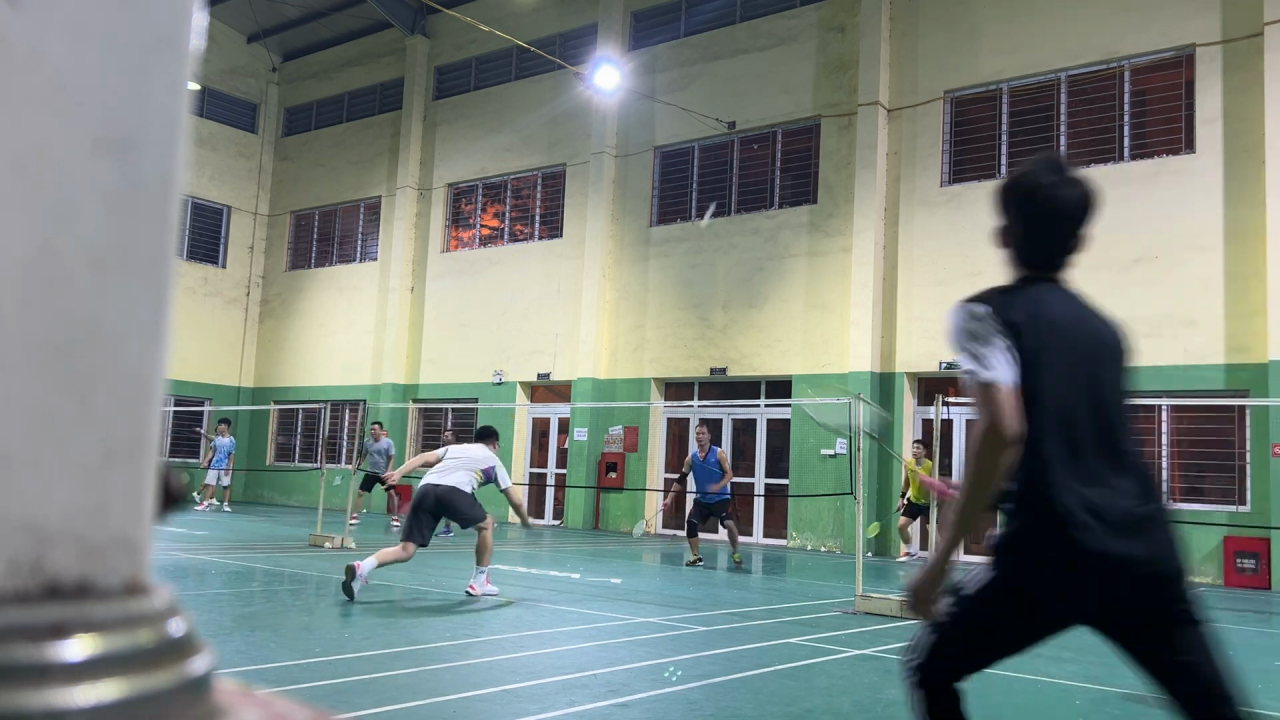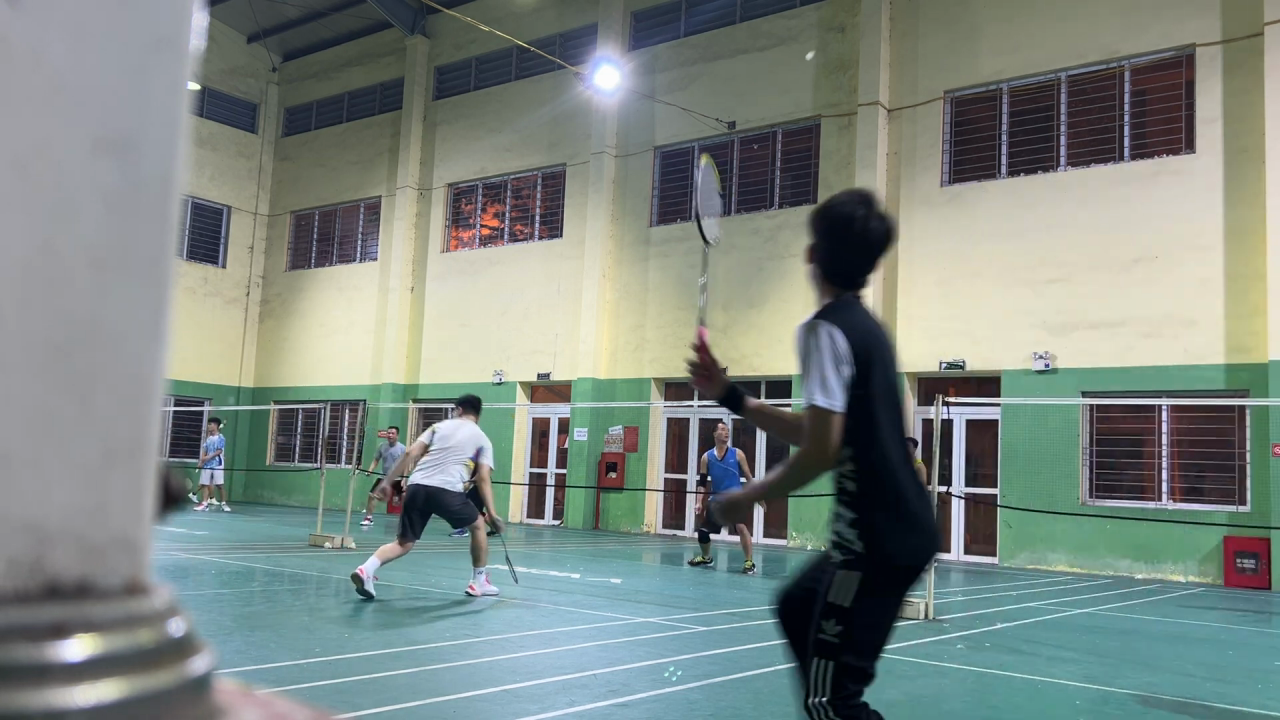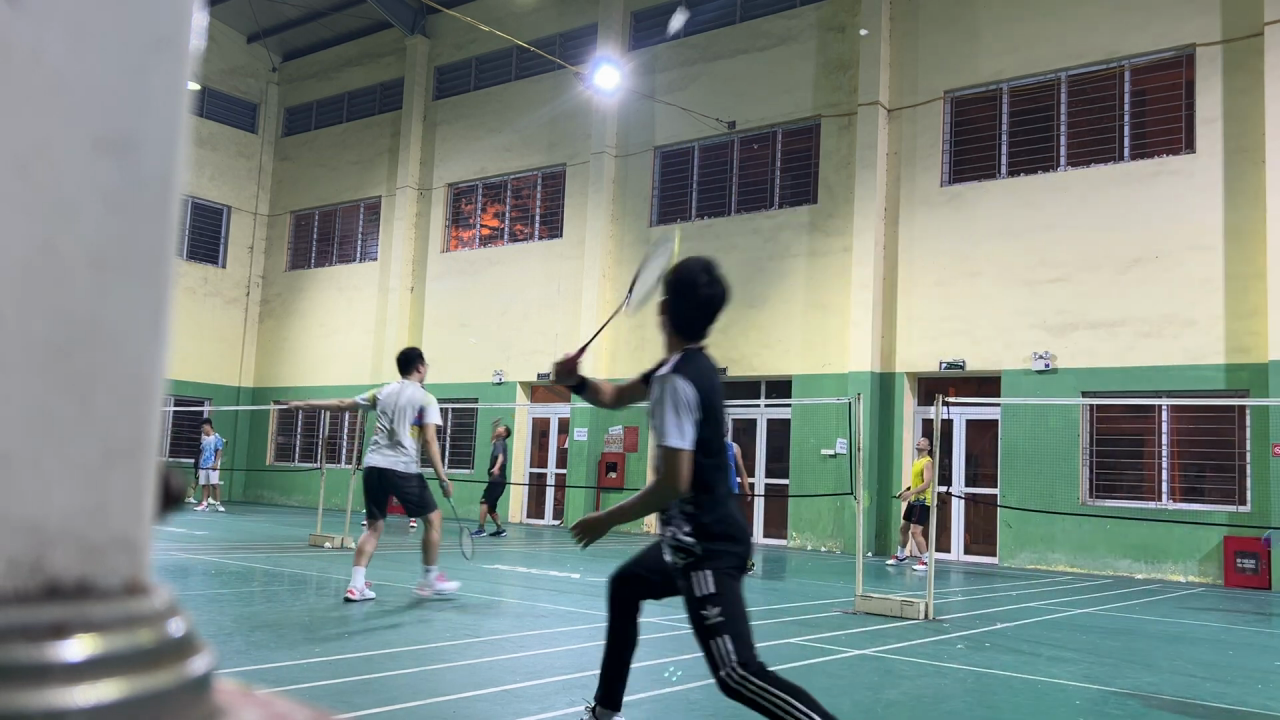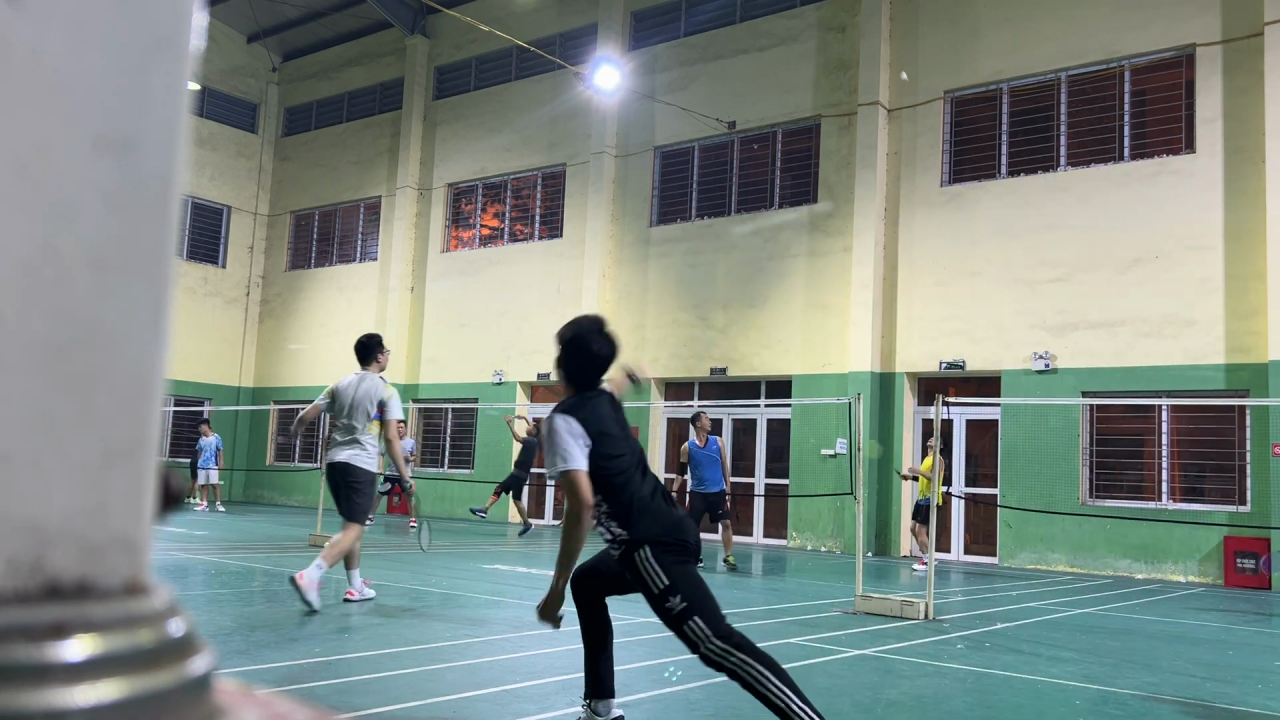
dt=0.3s
person 1, frame 1
left shoulder: (983, 314)
right shoulder: (1102, 328)
left elbow: (1002, 430)
left wrist: (942, 554)
left hip: (1053, 557)
right hip: (1144, 544)
left knee: (928, 669)
person 1, frame 2
left shoulder: (824, 329)
right shoulder: (866, 327)
left elbow: (820, 450)
right elbow: (812, 430)
left wrist: (746, 499)
right wrist: (729, 395)
left hip: (875, 541)
right hip: (907, 531)
right knee: (790, 609)
person 1, frame 3
left shoulder: (676, 380)
right shoulder: (687, 365)
left elbow: (674, 483)
right elbow: (616, 395)
left wrist: (605, 520)
right wrist: (575, 380)
left hip: (708, 548)
right hip: (694, 539)
left knee: (739, 677)
right knee: (624, 586)
person 1, frame 4
left shoulder: (561, 420)
right shoulder: (604, 400)
left elbow: (582, 502)
left wrist: (556, 588)
left hip: (651, 542)
right hip: (664, 532)
left knee: (718, 641)
right knee: (586, 584)
person 2, frame 1
left shoulder: (454, 447)
right shoulder: (494, 461)
left elbow: (424, 458)
right elbow: (515, 500)
left wrist: (397, 473)
right wrist: (526, 520)
left hip: (426, 489)
right hip: (454, 492)
left knee: (405, 550)
right knee: (486, 525)
left ankle: (362, 568)
right ankle: (480, 581)
person 2, frame 2
left shoulder: (439, 427)
right shoulder: (482, 439)
left elbow: (410, 453)
right elbow: (483, 478)
left wrist: (387, 481)
right wrist: (492, 514)
left hip: (416, 486)
right hip: (446, 490)
left knee: (403, 544)
right knee: (478, 525)
left ankle: (366, 570)
right ankle: (479, 581)
person 2, frame 3
left shoulder: (382, 392)
right shoulder: (426, 399)
left elbow: (342, 405)
right elbow: (429, 440)
left wrist: (307, 404)
right wrist: (443, 477)
left hip: (372, 467)
right hip: (403, 469)
left knee: (374, 527)
right knee: (433, 518)
left ankle: (356, 585)
right ankle: (431, 580)
person 2, frame 4
left shoulder: (341, 385)
right shoulder: (387, 391)
left elbow: (306, 415)
right elbow: (392, 438)
left wrist: (293, 432)
right wrist: (404, 475)
left hip: (334, 462)
right hip: (360, 466)
left knee: (351, 525)
right knee: (353, 529)
left ankle: (355, 586)
right ankle: (310, 576)
